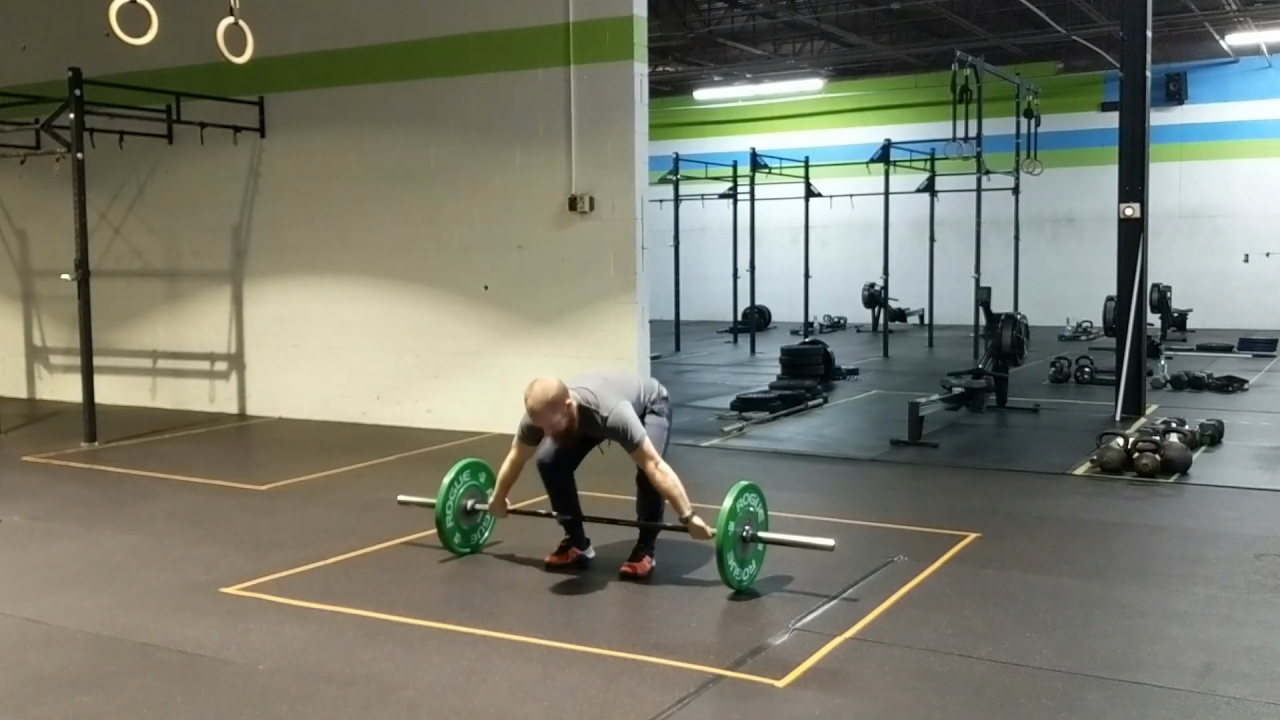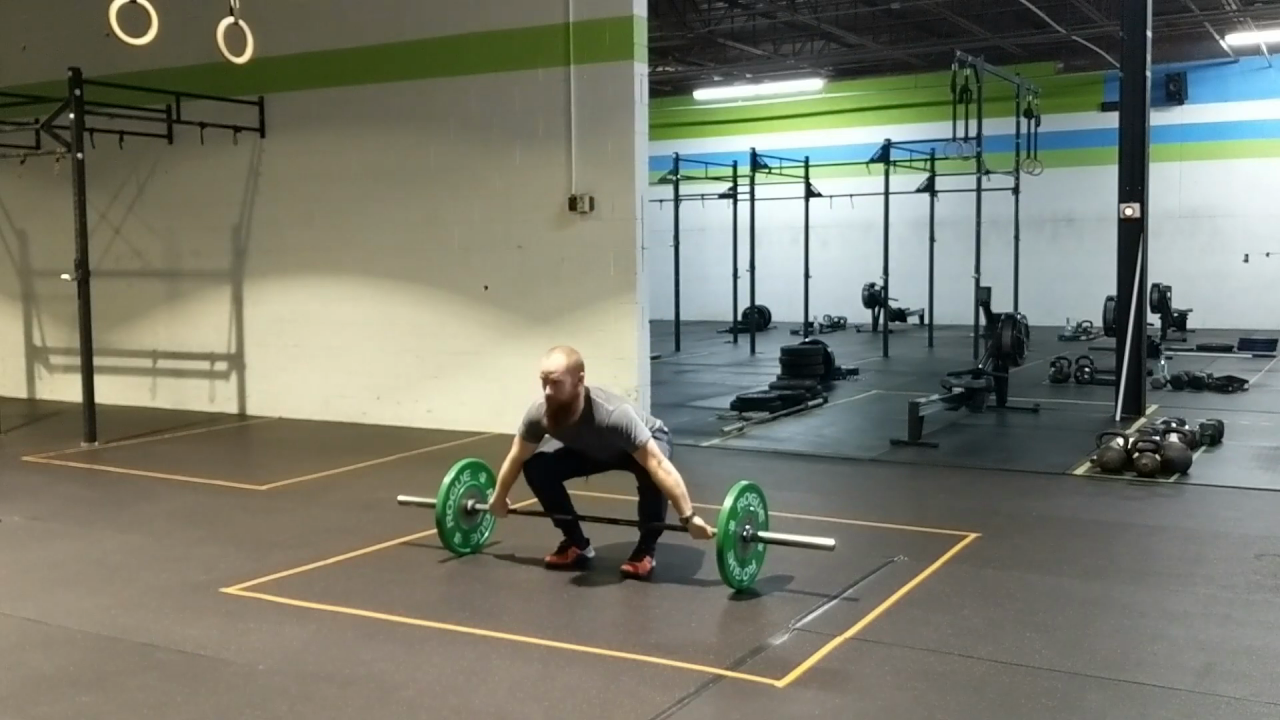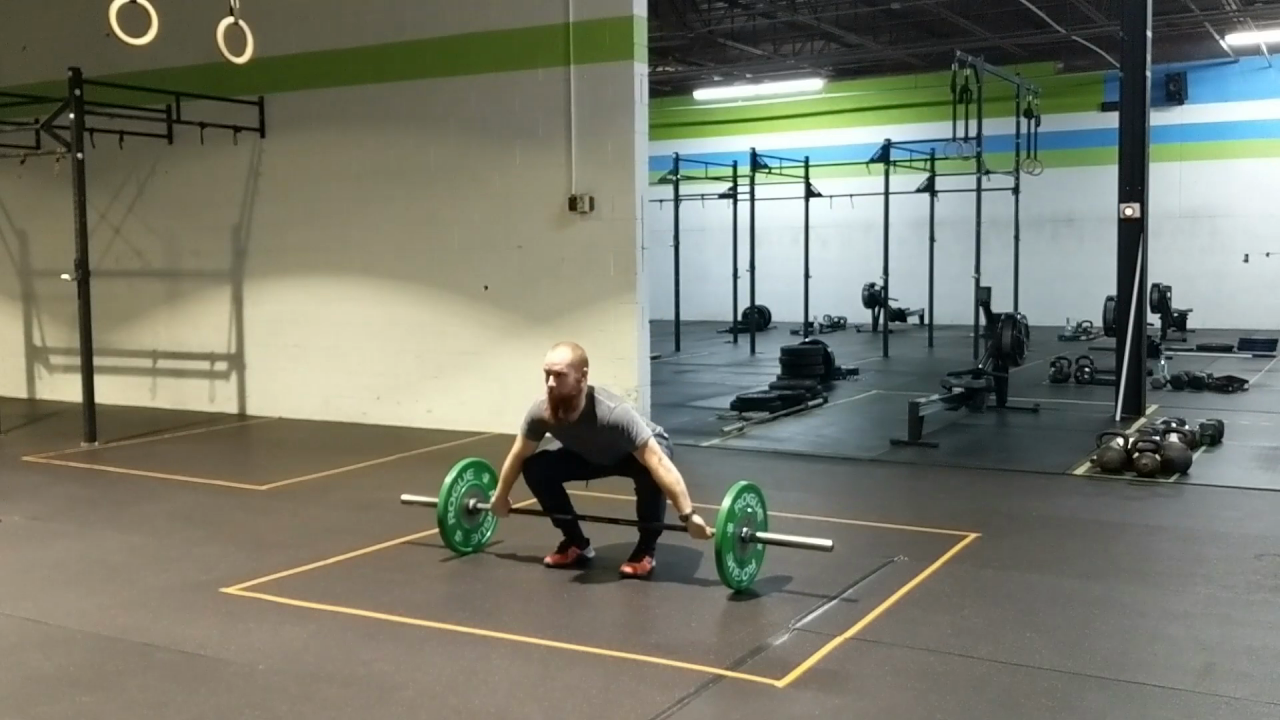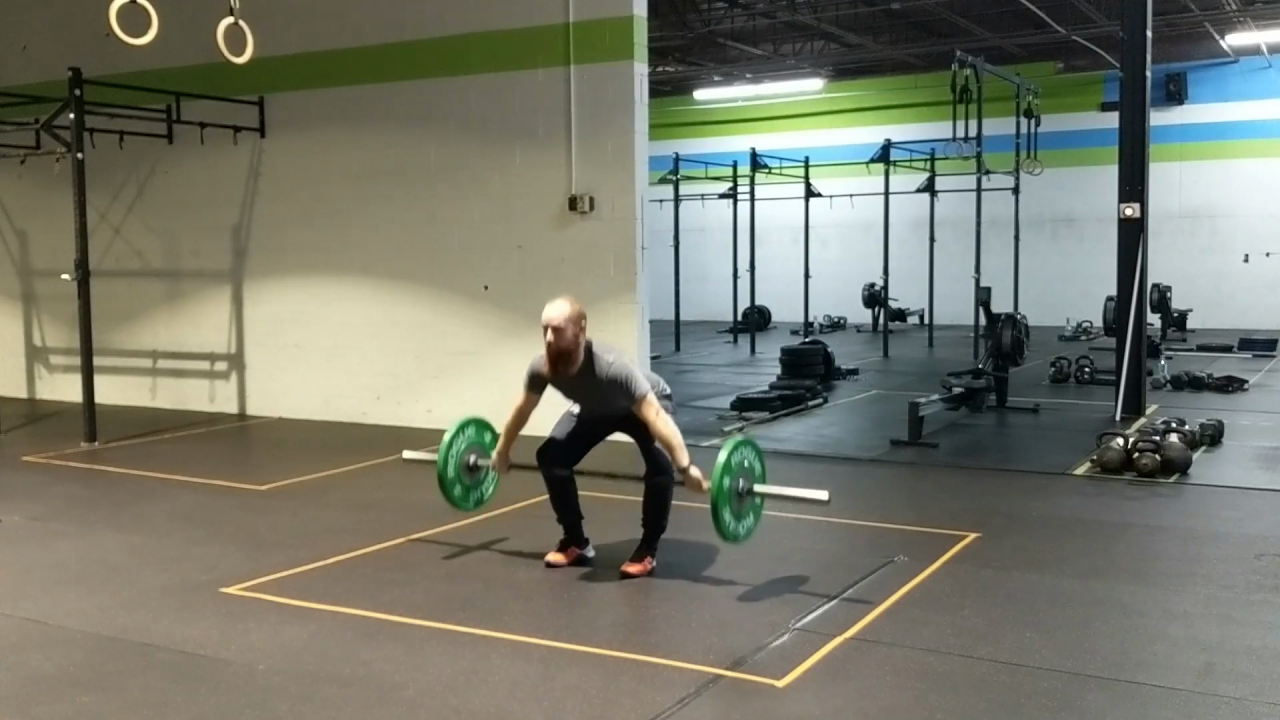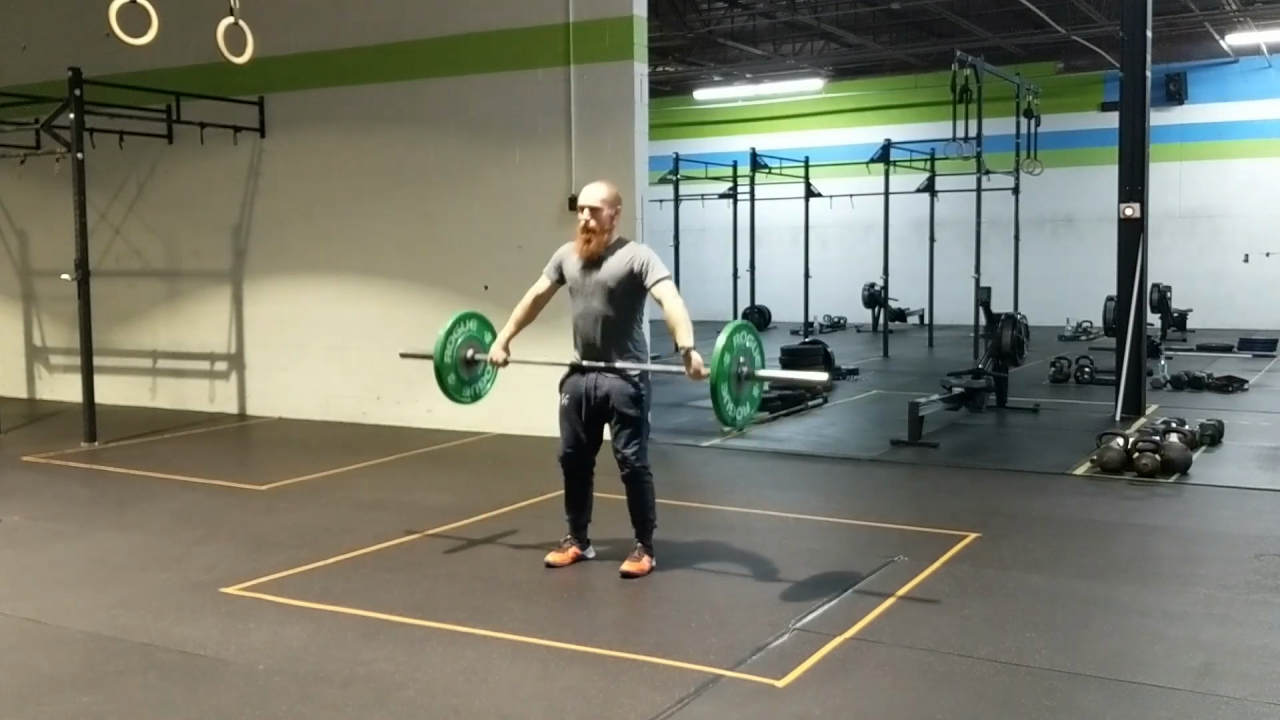
dt=0.4s
person 1, frame 1
left shoulder: (612, 412)
right shoulder: (538, 414)
left elbow: (655, 467)
right elbow: (515, 459)
left wrist: (689, 517)
right wrist: (498, 498)
left hip: (648, 404)
left knee: (648, 469)
right knee: (549, 462)
left ankle: (645, 550)
right ankle: (576, 543)
person 1, frame 2
left shoulder: (614, 415)
right shoulder: (539, 413)
left elbow: (659, 465)
right elbow: (516, 457)
left wrist: (689, 517)
right wrist: (499, 497)
left hip: (649, 440)
left knee: (651, 474)
right knee: (536, 468)
left ankle: (646, 551)
right ankle: (576, 544)
person 1, frame 3
left shoulder: (614, 414)
right shoulder: (540, 412)
left elbow: (659, 464)
right elbow: (518, 456)
left wrist: (689, 515)
right wrist: (500, 496)
left hip: (647, 448)
left knee: (649, 474)
right knee: (535, 468)
left ankle: (646, 551)
right ankle: (576, 543)
person 1, frame 4
left shoulder: (612, 366)
right shoulder: (541, 366)
left elbow: (656, 417)
right elbow: (521, 409)
left wrist: (686, 466)
right wrist: (501, 451)
left hip: (649, 403)
right hip: (595, 408)
left knee: (659, 465)
right knee: (550, 457)
left ankle: (647, 550)
right ankle: (576, 543)
person 1, frame 5
left shoulder: (636, 256)
right shoulder: (567, 255)
left elbow: (670, 298)
right elbow: (536, 296)
left wrist: (687, 349)
right wrist: (503, 339)
left hip: (625, 377)
right hip: (580, 375)
left knee: (632, 462)
right knee: (573, 459)
left ankle: (645, 548)
right ankle: (577, 540)
